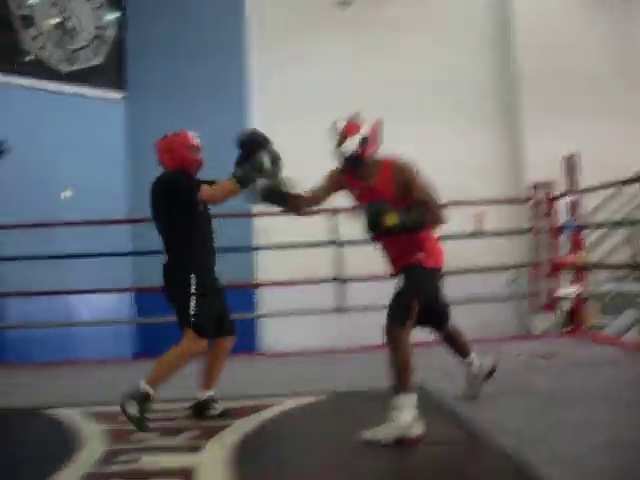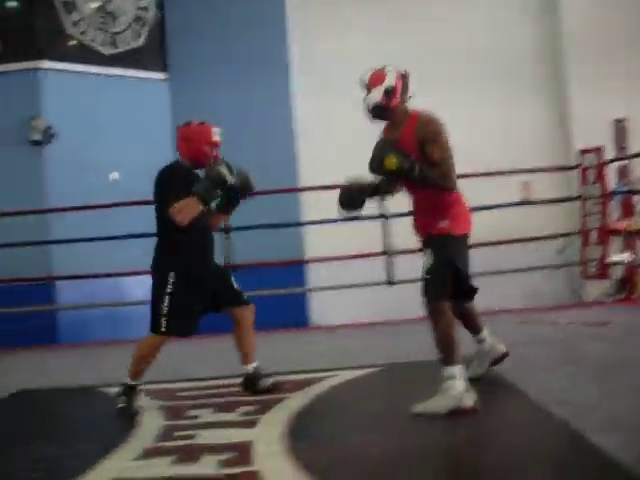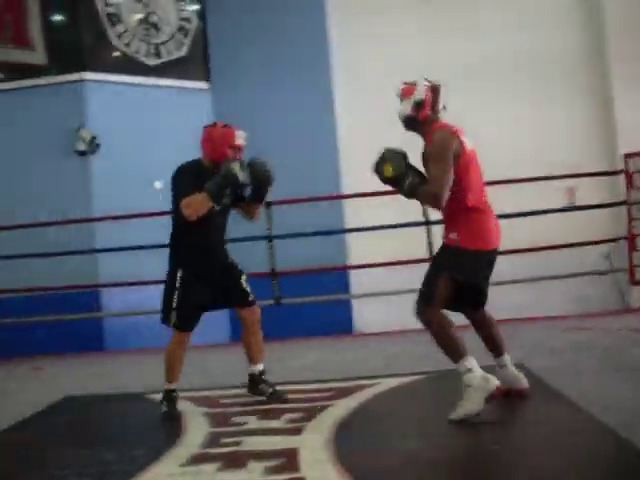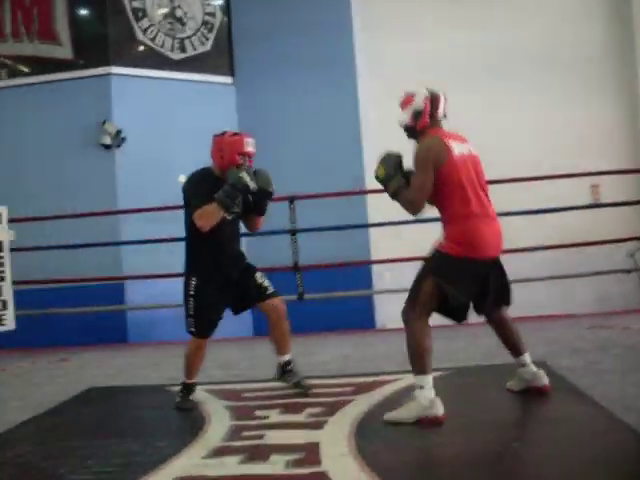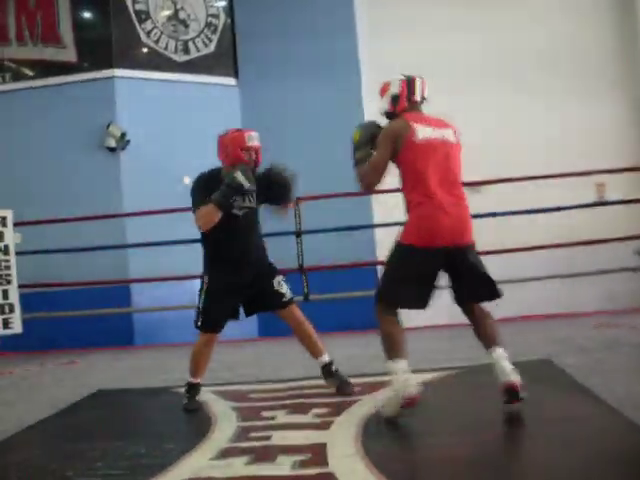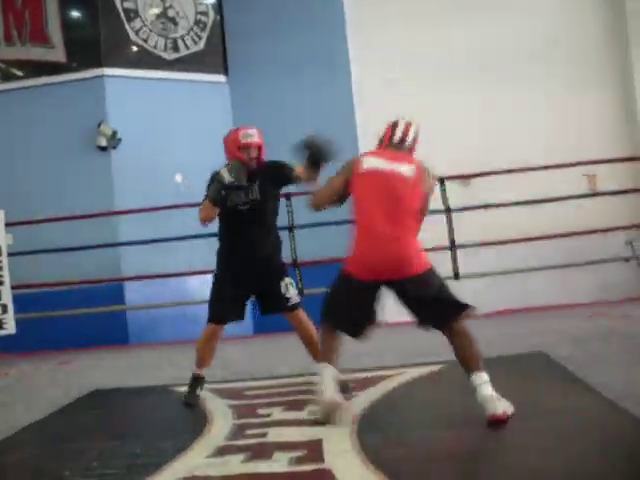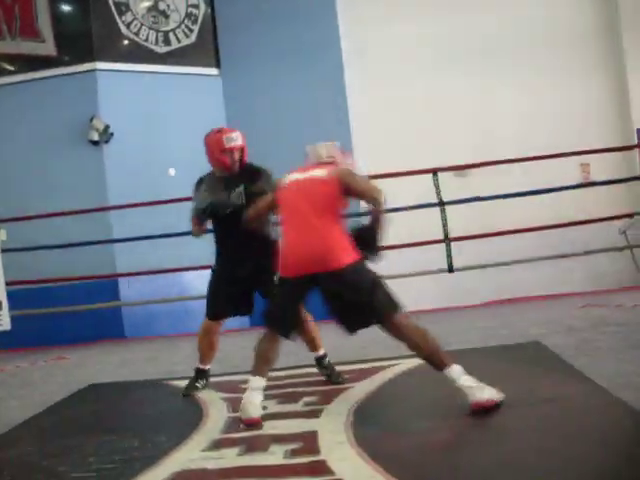
dt=0.2s
person 1, frame 1
left shoulder: (400, 171)
right shoulder: (343, 176)
left elbow: (437, 216)
right elbow: (306, 204)
left wrist: (400, 220)
right wrist: (279, 195)
left hip: (422, 256)
right hip: (404, 260)
left knee: (397, 330)
right knee: (438, 320)
left ankle: (404, 418)
right ankle: (478, 366)
person 1, frame 2
left shoulder: (426, 125)
right shoulder: (388, 134)
left elbow: (448, 181)
right elbow: (396, 181)
left wrist: (407, 168)
right wrist: (370, 188)
left hip: (447, 221)
right hip: (429, 223)
left knee: (437, 301)
right knee: (451, 294)
left ankle: (456, 389)
right ankle: (488, 345)
person 1, frame 3
left shoulder: (440, 139)
right shoulder: (443, 136)
left elbow: (437, 198)
left wrist: (402, 179)
right wrist: (408, 179)
left hip: (469, 235)
right hip: (478, 233)
left knee: (428, 309)
right knee: (472, 307)
left ankle: (476, 379)
right ankle: (508, 374)
person 1, frame 4
left shoulder: (428, 146)
right shoulder: (460, 142)
left elbow: (416, 205)
left wrist: (394, 183)
right wrist: (409, 181)
left hip: (462, 242)
right hip: (488, 238)
left knee: (415, 314)
right knee: (494, 310)
left ankle: (426, 399)
right ankle: (530, 372)
person 1, frame 5
left shoulder: (395, 129)
right shoulder: (449, 129)
left elbow: (367, 183)
left wrist: (362, 153)
left hip: (422, 232)
right hip: (459, 228)
left knee: (385, 306)
right knee: (473, 305)
left ankle: (402, 382)
right ankle: (504, 369)
person 1, frame 6
left shoulder: (358, 163)
right shoulder: (421, 171)
left elbow: (318, 202)
left wrist: (348, 188)
left hip: (367, 260)
right hip: (407, 258)
left knee: (332, 322)
right knee: (454, 324)
left ankle: (327, 389)
right ankle: (489, 397)
person 1, frame 7
left shoulder: (287, 181)
right shoulder: (340, 172)
left elbow: (250, 218)
right elbow: (375, 197)
right wrist: (371, 234)
left hip: (295, 262)
right hip: (335, 257)
left knee: (274, 330)
right knee: (398, 323)
left ankle: (252, 402)
right ankle: (469, 387)
person 2, frame 1
left shoulder: (183, 183)
right shoulder: (170, 182)
left elbow: (215, 192)
right elbow: (213, 195)
left wrist: (247, 164)
right wrist: (251, 172)
left hip: (202, 272)
right hip: (188, 274)
left knee: (224, 339)
right knee: (195, 342)
left ankle: (205, 401)
right ankle: (139, 397)
person 2, frame 2
left shoulder: (199, 179)
right shoulder: (171, 175)
left elbow: (211, 224)
right elbow: (181, 217)
left wrist: (230, 198)
right wrist: (208, 186)
left hip: (203, 264)
right hip: (174, 268)
left knee: (245, 311)
right knee: (161, 335)
left ankle: (252, 376)
right ankle: (129, 387)
person 2, frame 3
left shoulder: (226, 175)
right shoulder: (187, 173)
left elbow: (252, 214)
right elbow: (190, 211)
left wrist: (258, 189)
right wrist: (220, 183)
left hip: (218, 260)
right hip: (187, 265)
left knee: (251, 313)
right knee: (181, 333)
left ankle: (257, 379)
right ankle: (170, 393)
person 2, frame 4
left shoulder: (239, 181)
right shoulder: (198, 182)
left elbow: (254, 226)
right elbow: (204, 222)
left wrist: (260, 199)
right wrist: (231, 190)
left hip: (235, 265)
right hip: (204, 272)
left knee: (277, 308)
right knee: (201, 337)
left ankle: (286, 368)
right ankle: (187, 388)
person 2, frame 5
left shoulder: (256, 178)
right shoulder: (206, 182)
left elbow: (284, 205)
right elbow: (203, 223)
left wrist: (282, 189)
right wrist: (227, 191)
left hip: (257, 264)
right hip: (221, 271)
left knee: (293, 313)
right knee: (209, 334)
left ankle: (329, 369)
right ankle: (192, 388)
person 2, frame 6
left shoulder: (270, 171)
right shoulder: (218, 178)
left elbow: (306, 174)
right elbow: (204, 217)
left wrist: (314, 159)
right wrist: (220, 189)
left hip: (268, 261)
right hip: (231, 265)
left knee: (296, 315)
right knee: (214, 327)
right ankle: (196, 381)
person 2, frame 7
left shoulder: (255, 174)
right shoulder: (206, 184)
right elbow: (197, 230)
right wrist: (200, 213)
left hip: (264, 255)
right hip: (229, 262)
left knee: (294, 306)
right knee: (211, 323)
left ankle: (323, 361)
right ankle: (201, 373)
